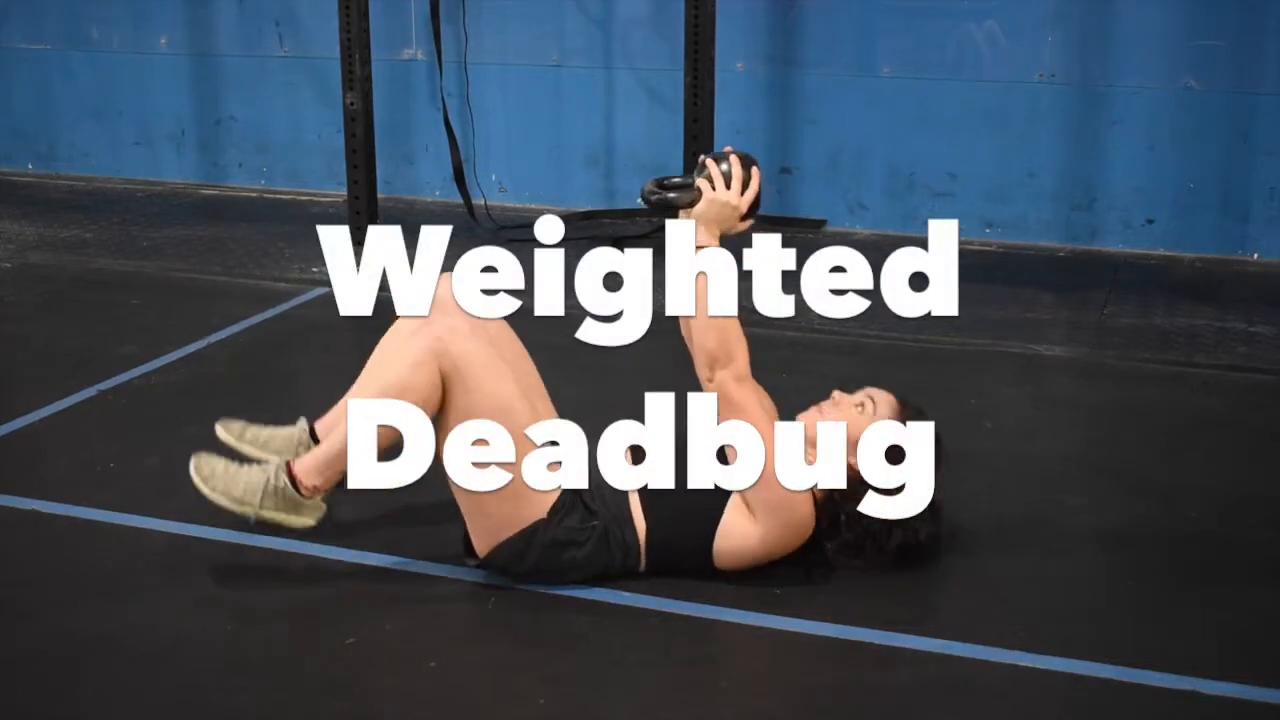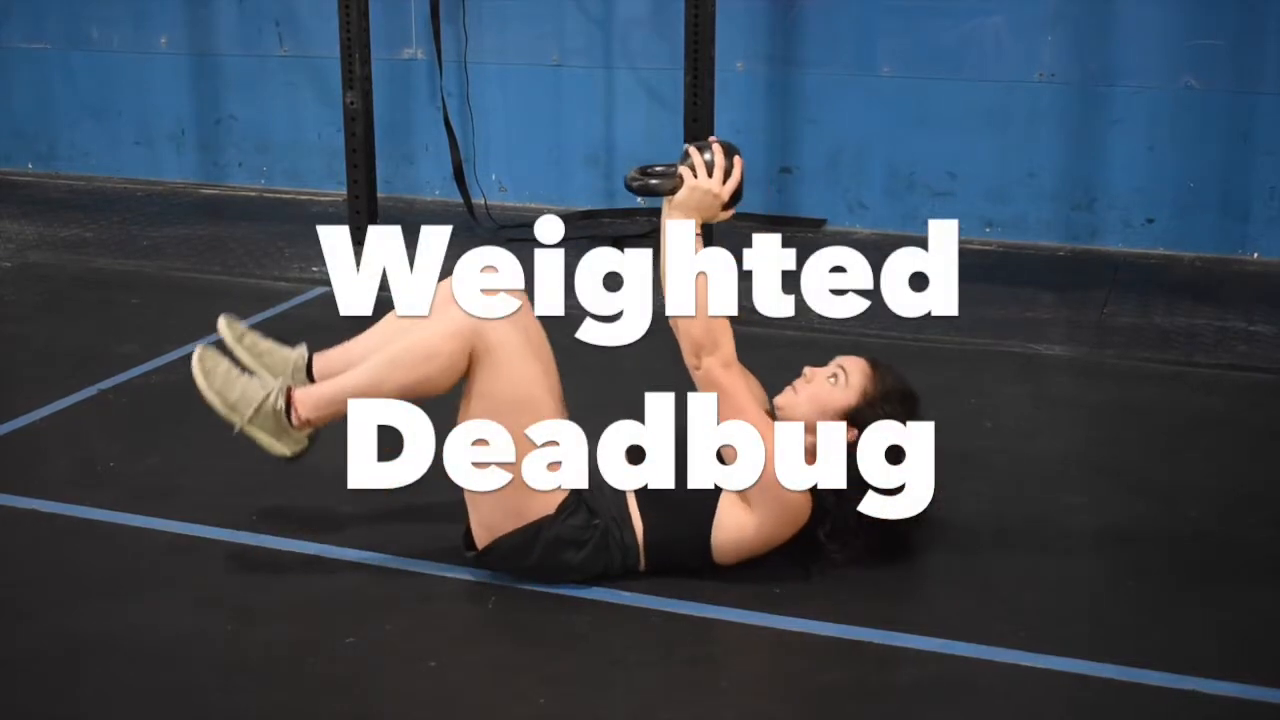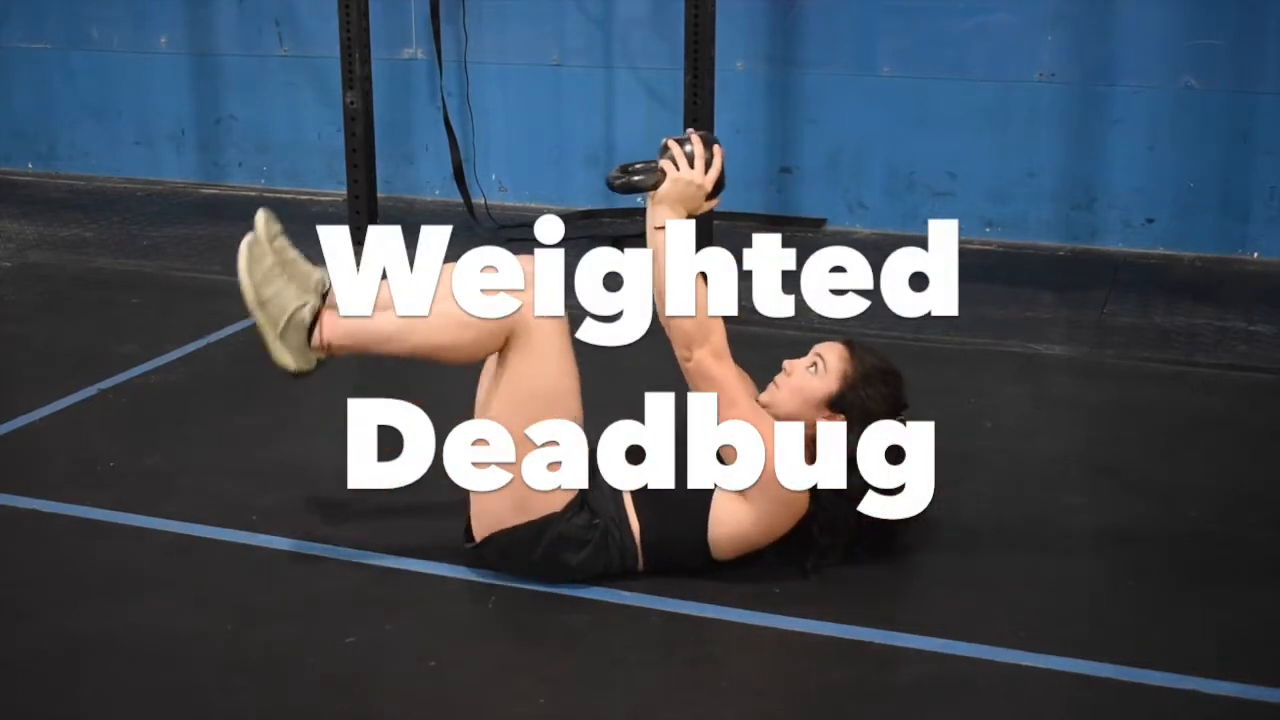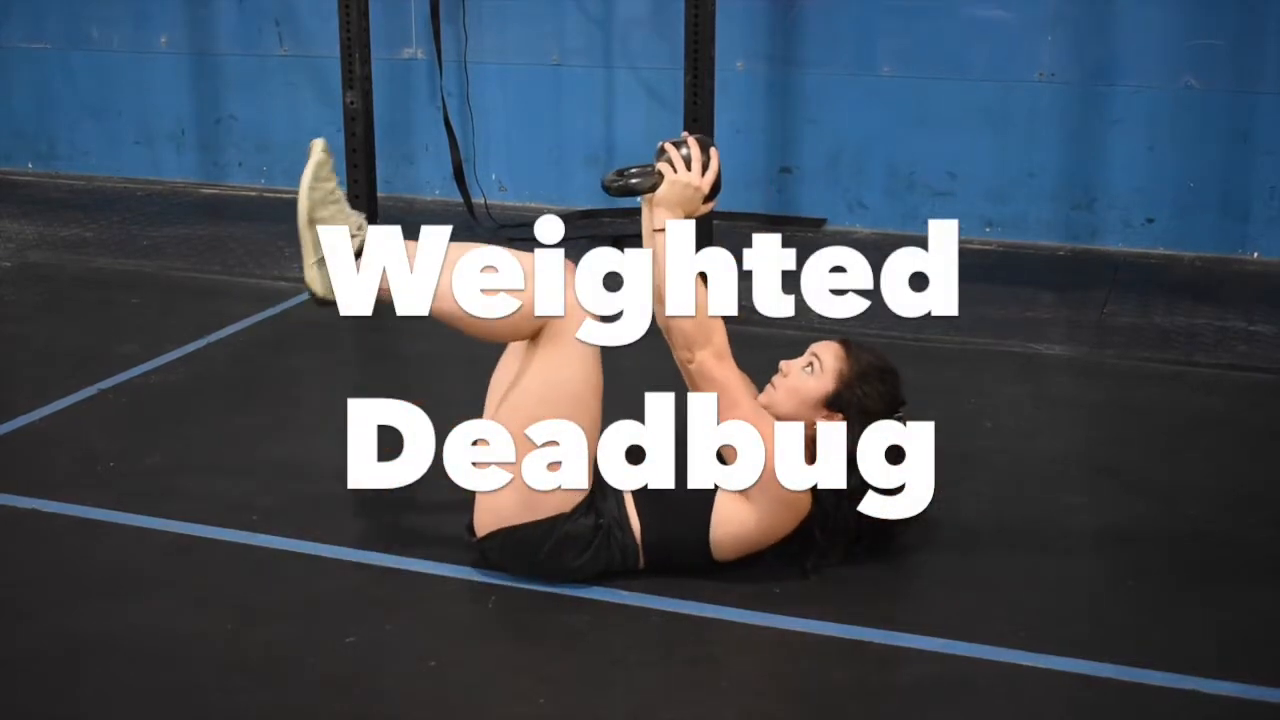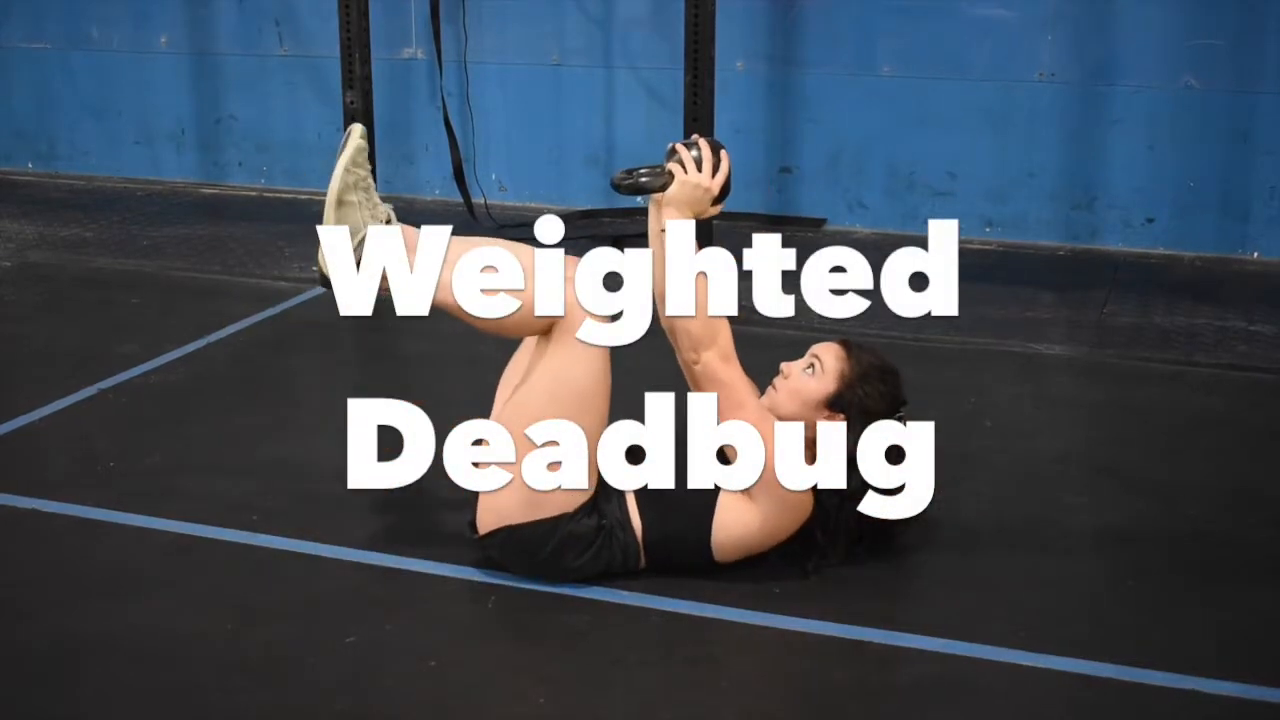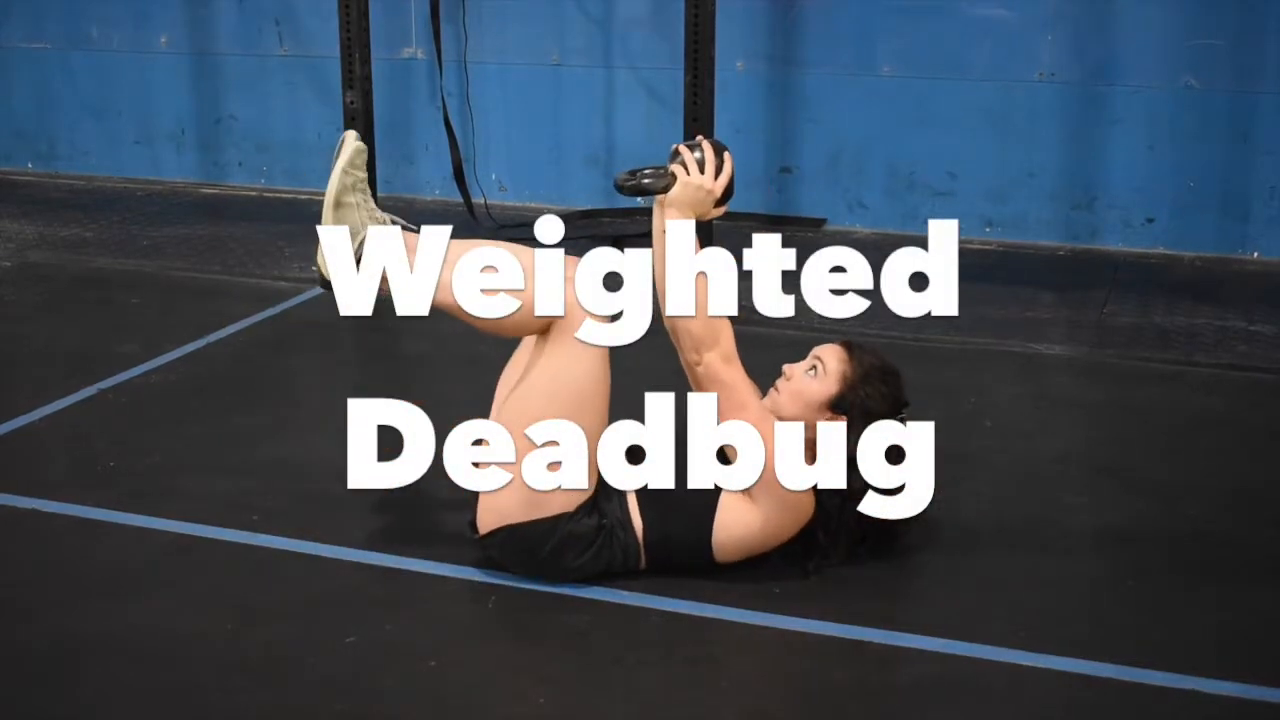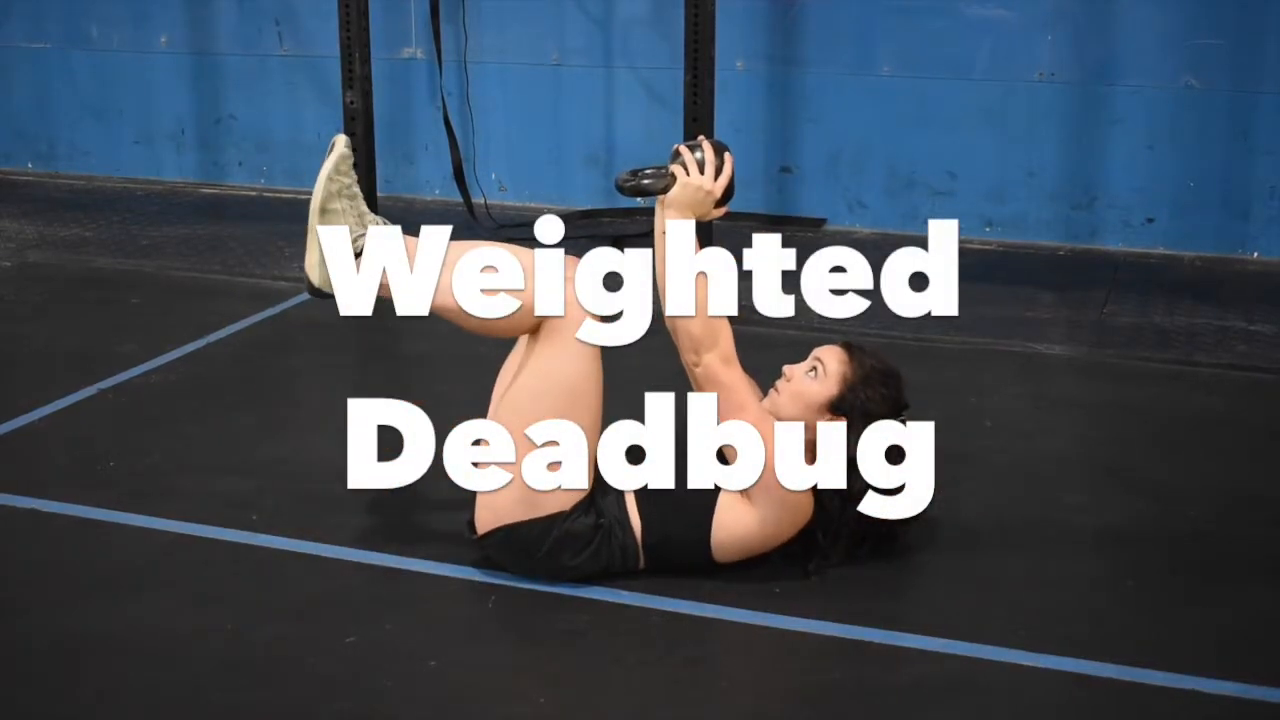
dt=0.2s
person 1, frame 1
left shoulder: (790, 513)
right shoulder: (774, 461)
left elbow: (726, 374)
right elbow: (714, 359)
left wrist: (706, 235)
right wrist: (690, 230)
left hip: (549, 535)
right hip: (561, 486)
left knee: (444, 340)
right knee: (446, 295)
left ankle: (301, 485)
right ankle: (315, 444)
person 1, frame 2
left shoulder: (785, 496)
right shoulder: (766, 445)
left elbow: (711, 362)
right elbow: (706, 346)
left wrist: (687, 224)
right wrist: (679, 221)
left hip: (551, 537)
right hip: (561, 493)
left knee: (485, 320)
left ankle: (292, 411)
right ankle: (305, 374)
person 1, frame 3
left shoulder: (782, 487)
right shoulder: (764, 437)
left elbow: (700, 356)
right elbow: (698, 340)
left wrist: (668, 217)
right wrist: (666, 216)
left hip: (549, 536)
right hip: (567, 497)
left knee: (525, 303)
right knee: (520, 279)
left ankle: (315, 329)
right ankle: (326, 309)
person 1, frame 4
left shoulder: (784, 489)
right shoulder: (766, 440)
left elbow: (700, 356)
right elbow: (687, 332)
left wrist: (667, 219)
right wrist: (659, 217)
left hip: (544, 534)
right hip: (552, 505)
left knee: (560, 297)
right knee: (553, 283)
right ankle: (362, 253)
person 1, frame 5
left shoulder: (787, 491)
right shoulder: (770, 445)
left elbow: (705, 357)
right elbow: (691, 338)
left wrist: (676, 222)
right wrist: (665, 219)
left hip: (545, 534)
right hip: (544, 506)
left knee: (574, 295)
right knee: (569, 286)
person 1, frame 6
left shoulder: (788, 493)
right shoulder: (772, 448)
left elbow: (707, 357)
right elbow: (695, 343)
left wrist: (679, 221)
right wrist: (669, 217)
left hip: (546, 533)
right hip: (553, 504)
left knee: (572, 295)
right knee: (571, 285)
person 1, frame 7
left shoulder: (787, 495)
right shoulder: (773, 453)
left elbow: (705, 358)
right elbow: (702, 345)
left wrist: (678, 221)
right wrist: (673, 219)
left hip: (547, 532)
right hip: (553, 502)
left knee: (564, 295)
right knee: (565, 281)
left ankle: (358, 266)
